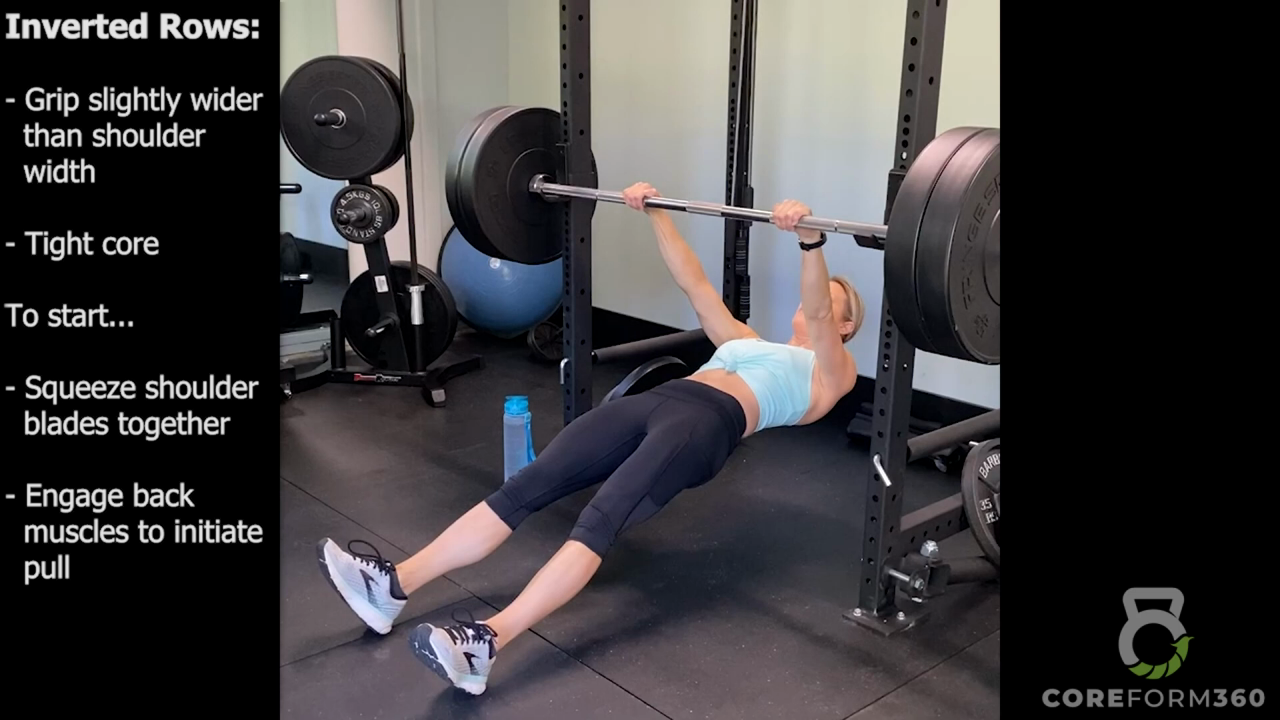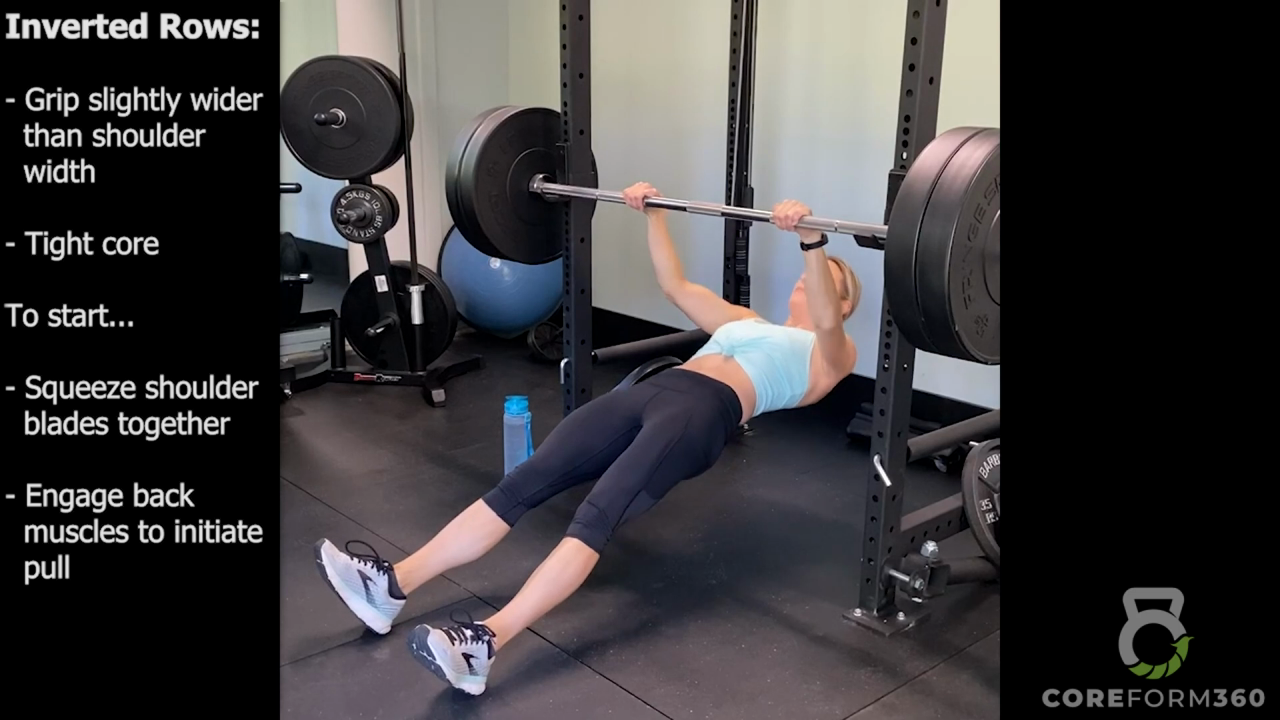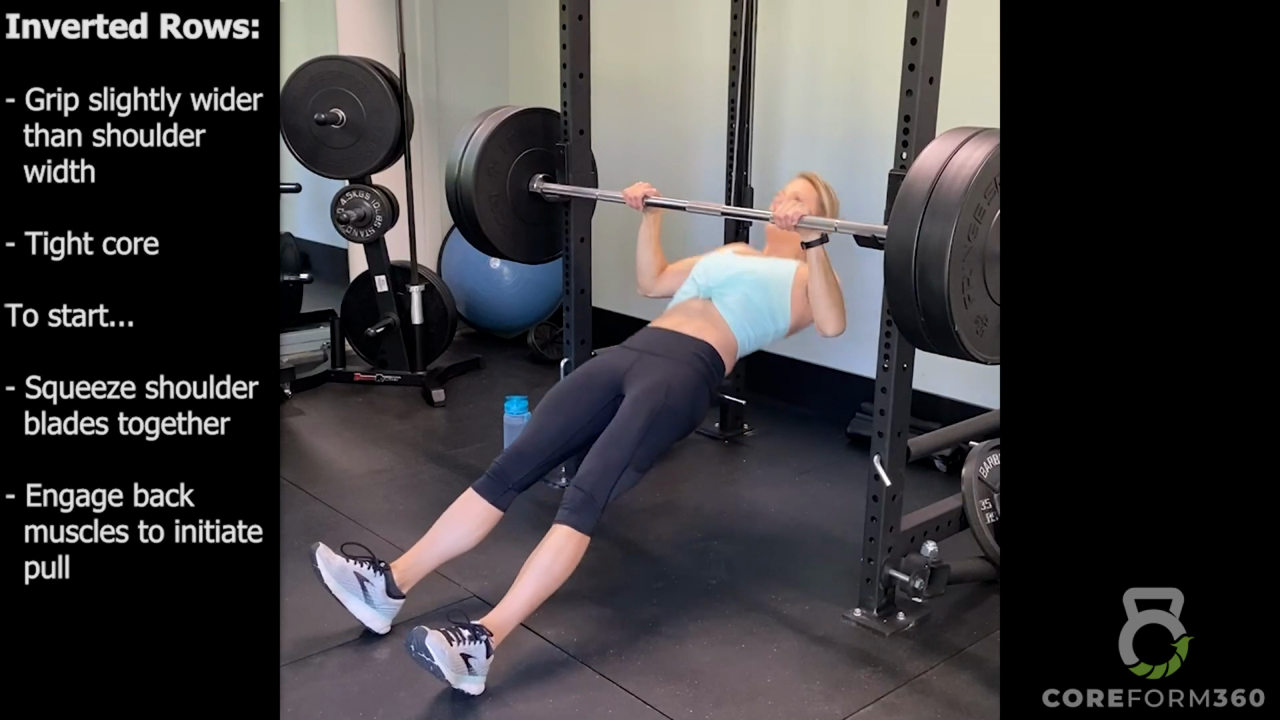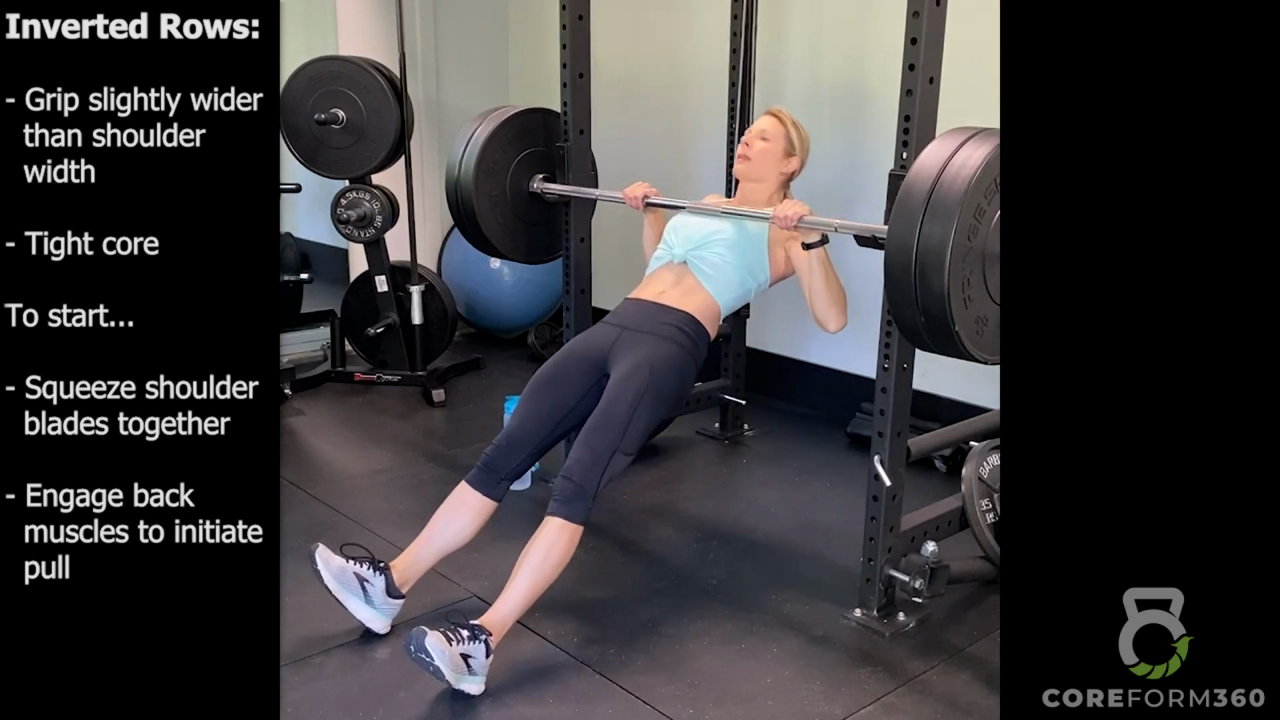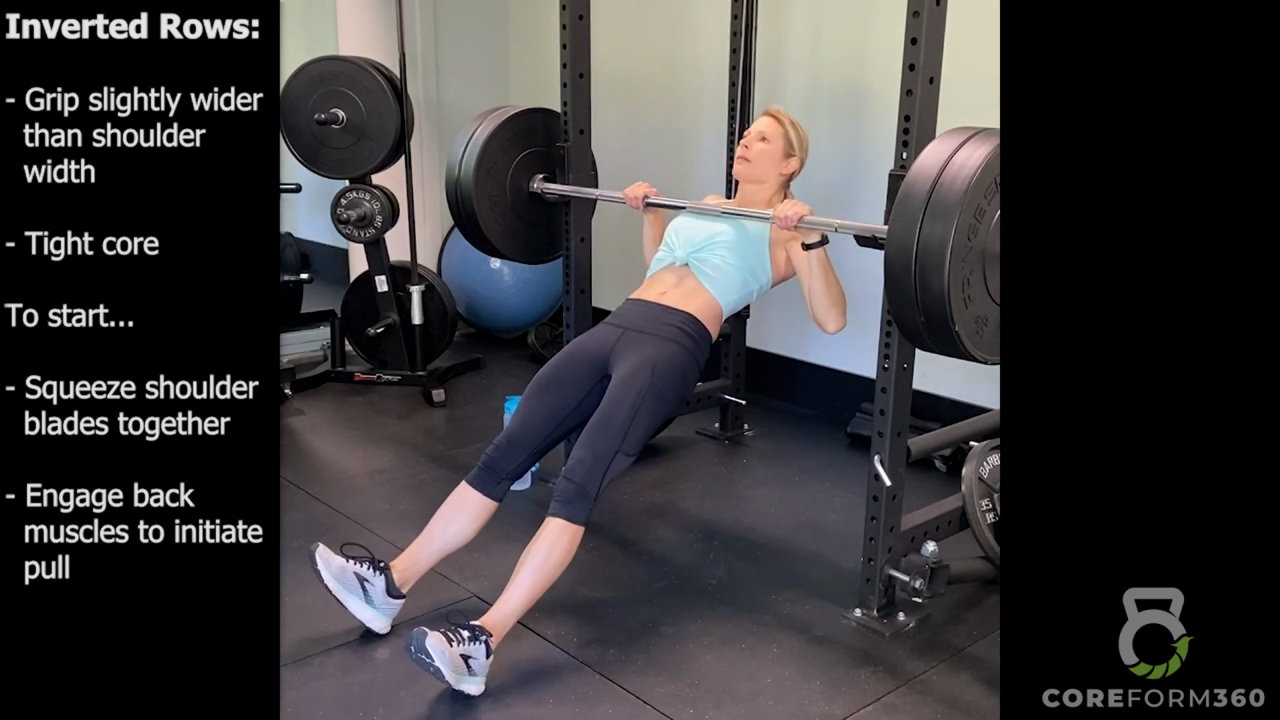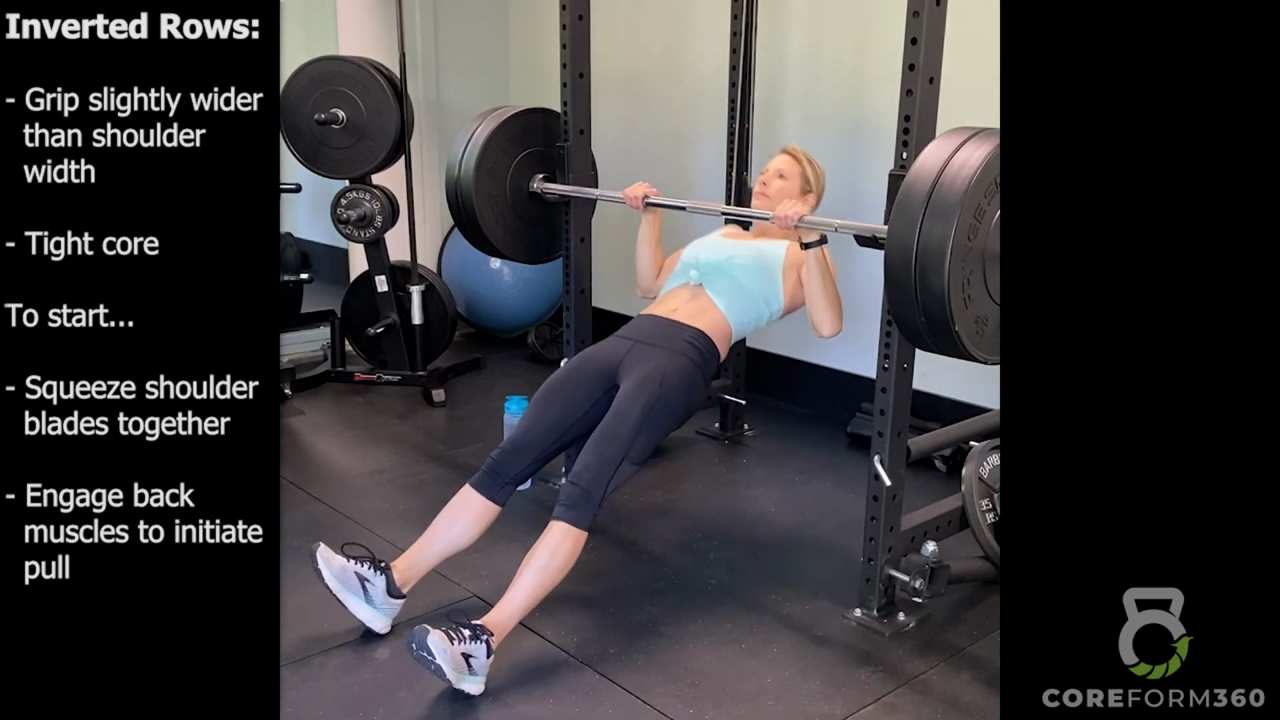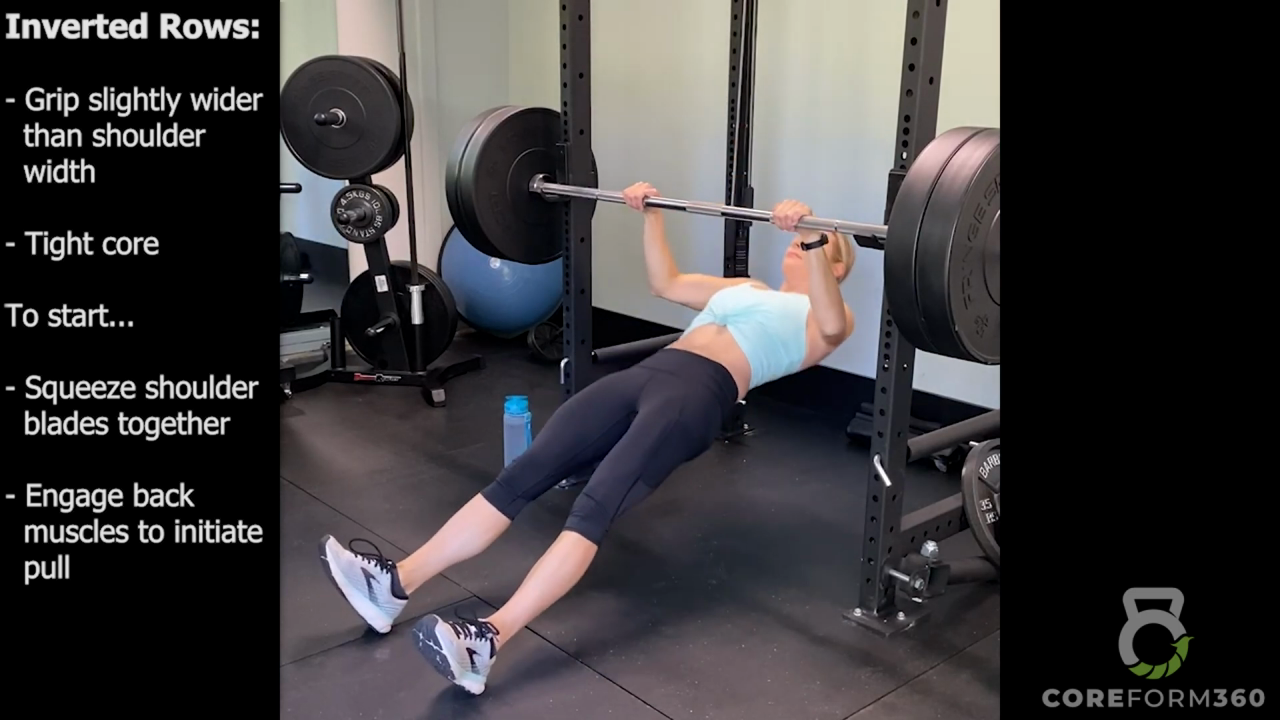
dt=0.3s
person 1, frame 1
left shoulder: (831, 372)
right shoulder: (749, 342)
left elbow: (820, 316)
right elbow: (694, 283)
left wrist: (809, 240)
right wrist: (656, 213)
left hip: (706, 425)
right hip: (657, 400)
left knee: (598, 522)
right knee: (525, 487)
left ankle: (484, 644)
right ankle: (393, 585)
person 1, frame 2
left shoulder: (830, 355)
right shoulder: (748, 321)
left elbow: (826, 321)
right elbow: (676, 285)
left wrist: (812, 242)
right wrist: (653, 214)
left hip: (702, 413)
right hip: (655, 389)
left knee: (595, 518)
right knee: (523, 483)
left ankle: (484, 644)
right ankle: (391, 585)
person 1, frame 3
left shoulder: (804, 277)
right shoulder: (735, 252)
left elbow: (832, 324)
right elbow: (650, 282)
left wrist: (811, 236)
right wrist: (649, 218)
left hip: (684, 371)
right hip: (629, 353)
left knee: (583, 497)
right knee: (510, 469)
left ankle: (482, 643)
right ankle: (390, 585)
person 1, frame 4
left shoulder: (785, 231)
right shoulder: (709, 207)
left elbow: (832, 318)
left wrist: (812, 238)
right wrist: (649, 209)
left hip: (667, 345)
right hip: (612, 328)
left knee: (574, 486)
right knee: (501, 457)
left ankle: (480, 643)
right ankle: (389, 583)
person 1, frame 5
left shoulder: (786, 232)
right shoulder: (708, 208)
left elbow: (832, 320)
left wrist: (811, 237)
right wrist: (650, 211)
left hip: (671, 346)
right hip: (614, 328)
left knee: (577, 486)
right knee: (502, 458)
left ankle: (481, 642)
right ankle: (390, 584)
person 1, frame 6
left shoulder: (799, 257)
right shoulder: (723, 233)
left elbow: (828, 326)
right elbow: (650, 283)
left wrist: (810, 237)
right wrist: (649, 214)
left hip: (679, 359)
right hip: (624, 342)
left knee: (581, 492)
right knee: (506, 462)
left ankle: (482, 641)
right ankle: (391, 585)
person 1, frame 7
left shoulder: (821, 316)
right shoulder: (747, 289)
left elbow: (831, 325)
right elbow: (665, 283)
left wrist: (811, 238)
right wrist: (650, 214)
left hip: (699, 392)
right hip: (649, 371)
left knee: (594, 508)
right knee: (520, 476)
left ankle: (486, 642)
right ankle: (395, 584)
